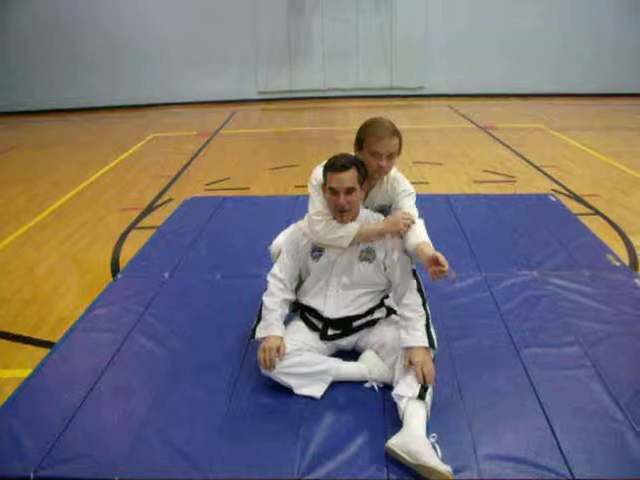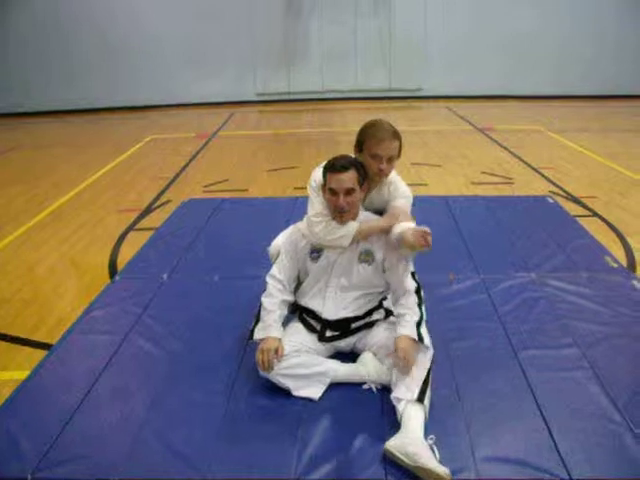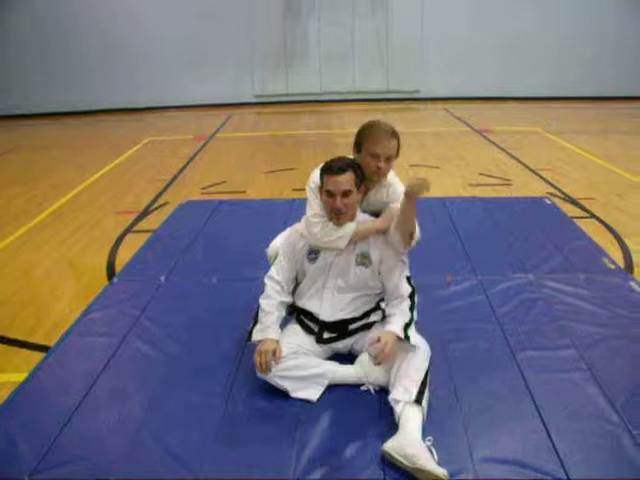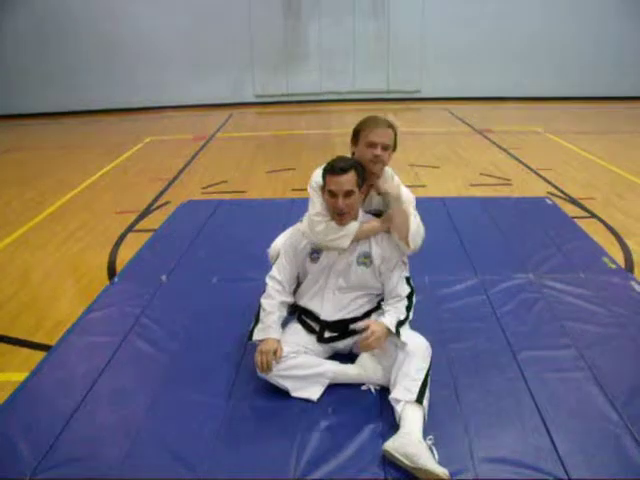
dt=0.2s
person 1, frame 1
left shoulder: (384, 232)
right shoulder: (303, 232)
left elbow: (408, 289)
right elbow: (279, 283)
left wrist: (418, 342)
right wrist: (271, 331)
left hip: (369, 323)
right hip: (315, 324)
left knee: (417, 353)
right knee: (272, 361)
left ankle: (413, 435)
right ankle: (371, 369)
person 1, frame 2
left shoulder: (382, 234)
right shoulder: (303, 233)
left elbow: (407, 290)
right elbow: (278, 284)
left wrist: (408, 333)
right wrist: (270, 332)
left hip: (368, 325)
right hip: (314, 326)
left knee: (418, 352)
right knee: (271, 362)
left ankle: (411, 437)
right ankle: (368, 371)
person 1, frame 3
left shoulder: (380, 237)
right shoulder: (301, 235)
left elbow: (402, 294)
right elbow: (276, 286)
left wrist: (394, 332)
right wrist: (268, 334)
left hip: (364, 326)
right hip: (311, 328)
left knee: (416, 350)
right knee: (268, 365)
left ankle: (409, 439)
right ankle: (365, 373)
person 1, frame 4
left shoulder: (382, 237)
right shoulder: (303, 234)
left elbow: (401, 295)
right elbow: (278, 286)
left wrist: (385, 325)
right wrist: (269, 334)
left hip: (365, 326)
right hip: (312, 327)
left knee: (417, 349)
right knee: (269, 364)
left ankle: (409, 438)
right ankle: (366, 372)
person 2, frame 1
left shoulder: (396, 183)
left elbow: (409, 222)
right elbow: (321, 230)
left wrist: (427, 254)
right wrist: (382, 227)
right hip: (322, 241)
right knee: (281, 247)
person 2, frame 2
left shoulder: (396, 187)
right elbow: (320, 232)
left wrist: (410, 237)
right wrist: (382, 223)
right hip: (321, 242)
right knee: (280, 249)
person 2, frame 3
left shoulder: (394, 189)
left elbow: (401, 242)
right elbow: (318, 233)
left wrist: (409, 200)
right wrist: (379, 224)
right hip: (320, 244)
right knee: (279, 251)
person 2, frame 4
left shoulder: (393, 186)
left elbow: (409, 245)
right elbow: (322, 233)
left wrist: (393, 196)
right wrist: (381, 224)
right hip: (316, 239)
right knee: (280, 251)
